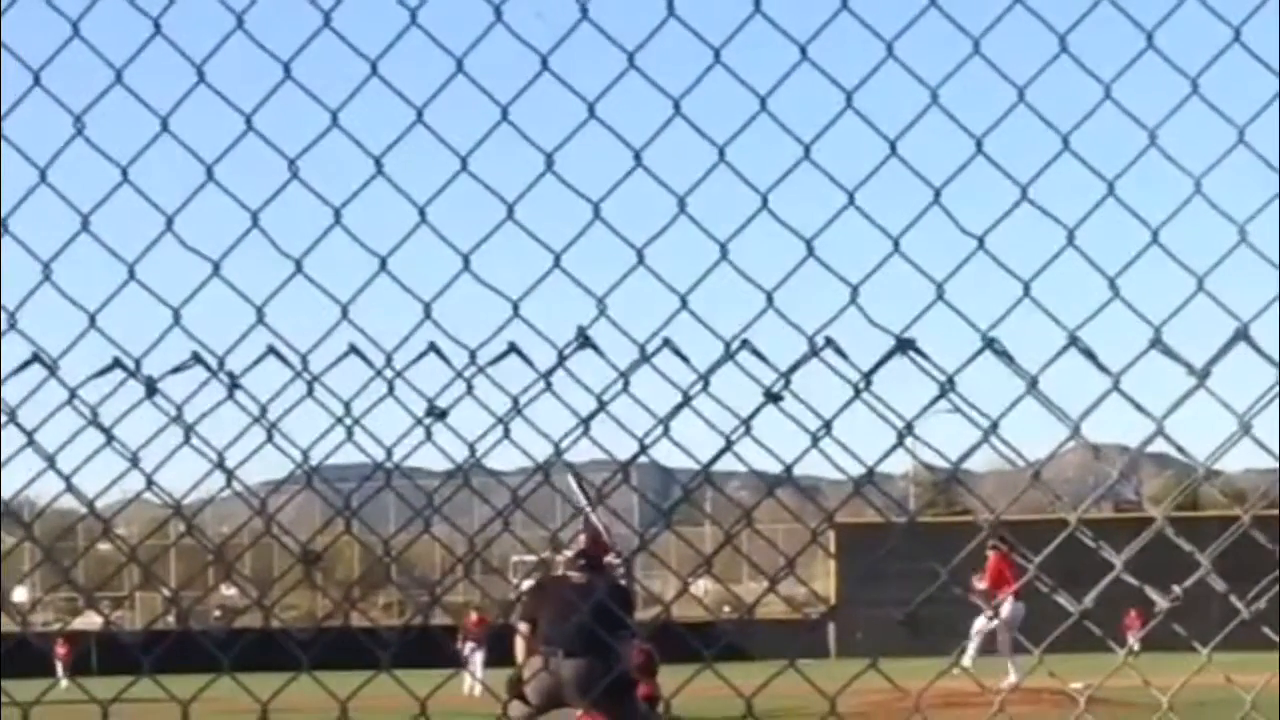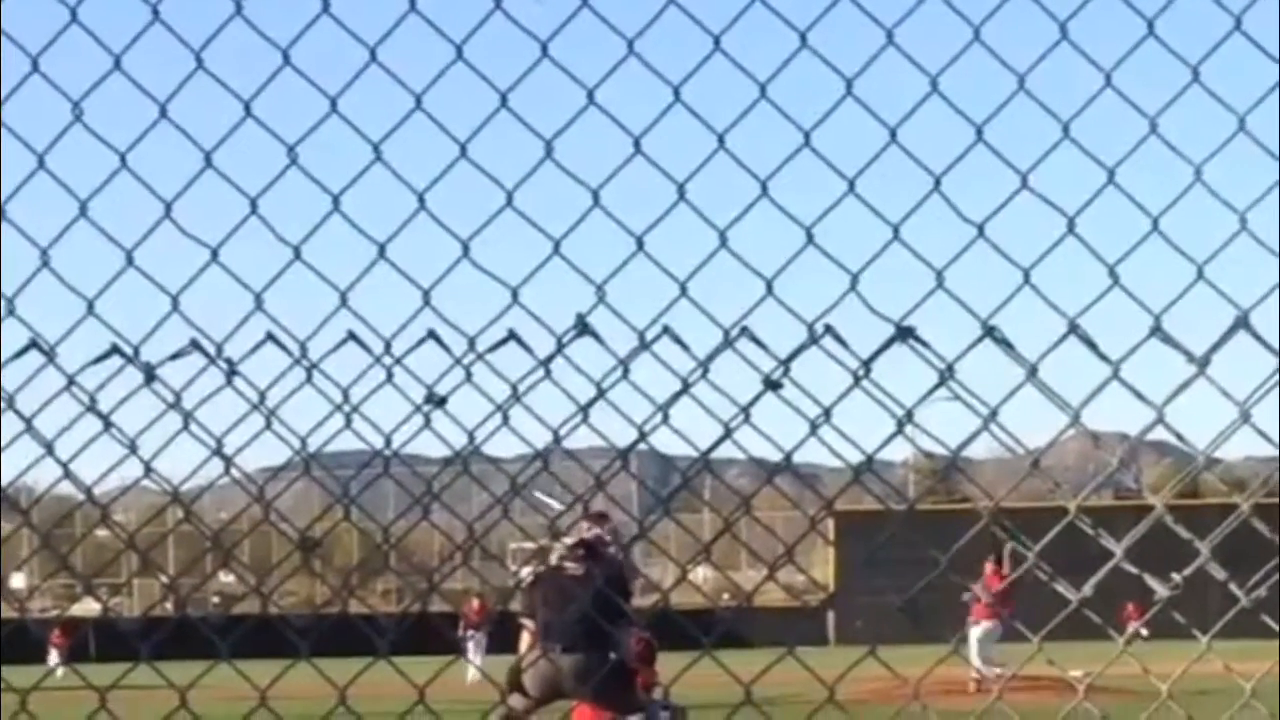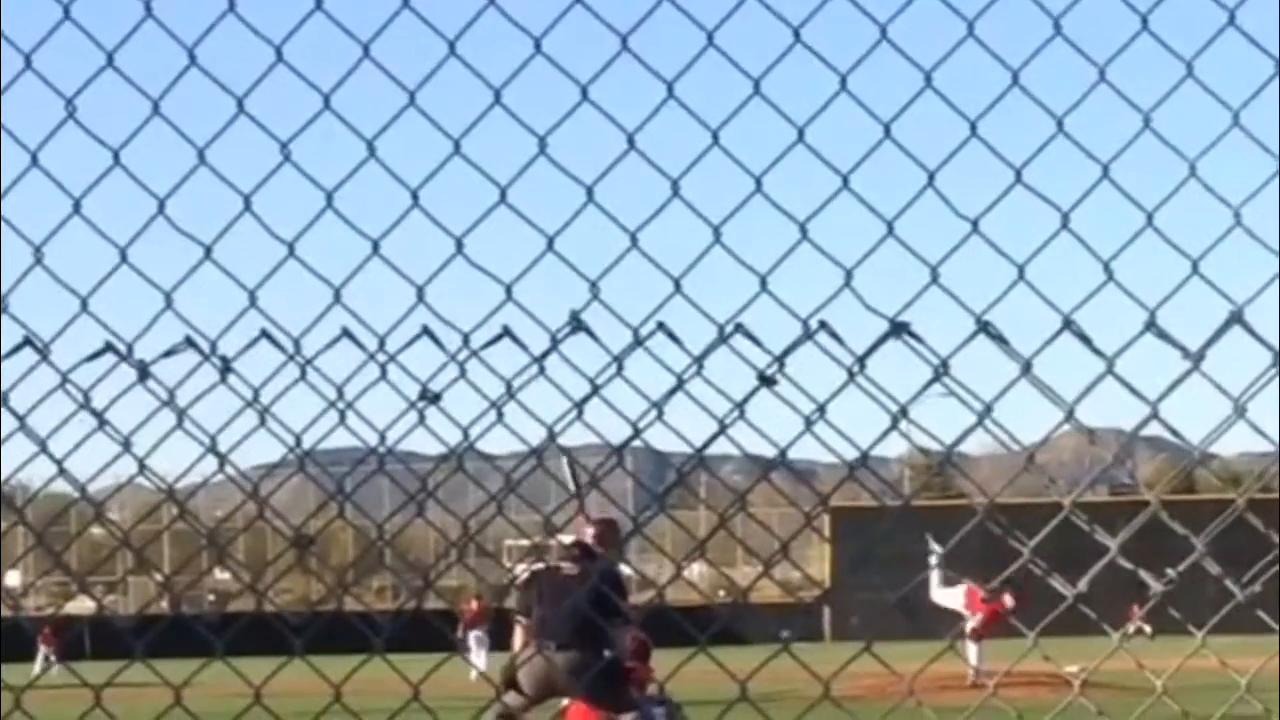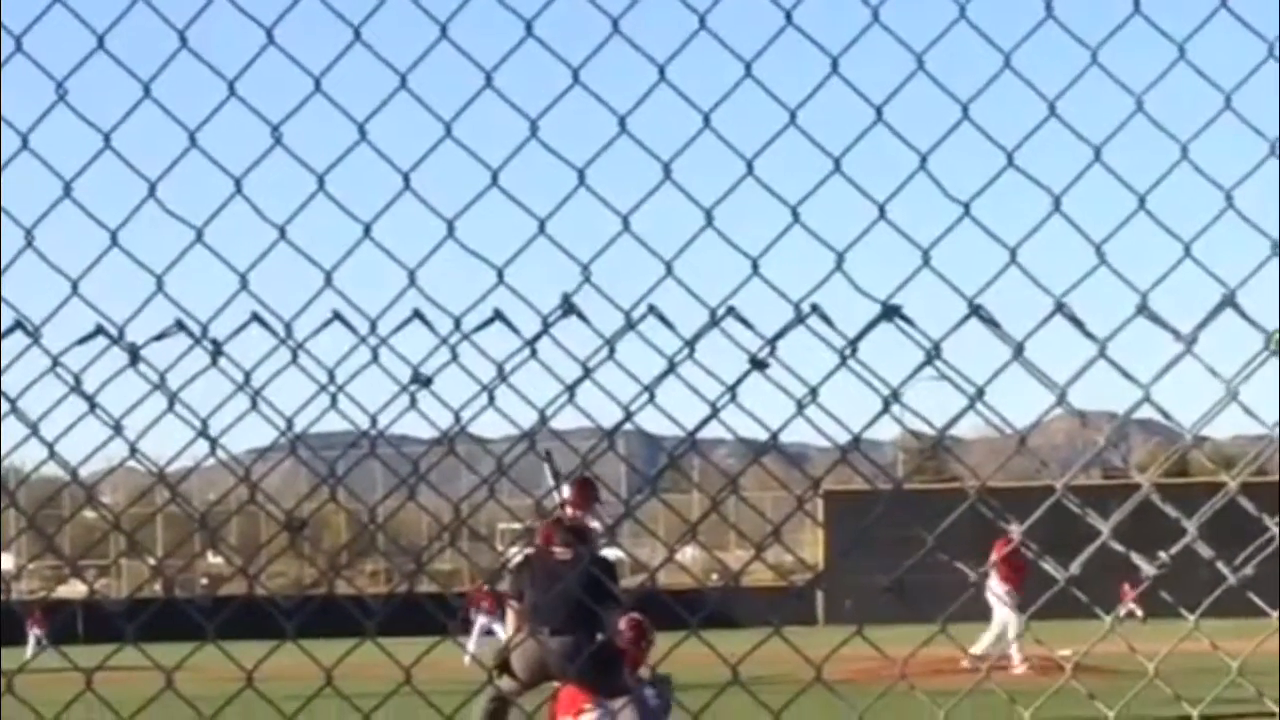
dt=0.5s
person 1, frame 1
left shoulder: (542, 588)
right shoulder: (613, 590)
left elbow: (523, 635)
right elbow: (624, 648)
left hip: (543, 671)
right hip: (590, 672)
person 1, frame 2
left shoulder: (539, 578)
right shoulder: (609, 575)
left elbow: (528, 633)
right elbow: (624, 634)
left hip: (543, 665)
right hip: (590, 665)
person 1, frame 3
left shoulder: (535, 577)
right shoulder: (606, 577)
left elbow: (522, 629)
right elbow: (618, 631)
left wrist: (516, 665)
left hip: (539, 662)
right hip: (584, 661)
person 1, frame 4
left shoulder: (528, 563)
right shoulder: (597, 563)
left elbow: (514, 618)
right elbow: (611, 617)
left wrist: (510, 650)
left hip: (532, 647)
right hip: (577, 646)
left knee: (497, 696)
right knee: (626, 695)
